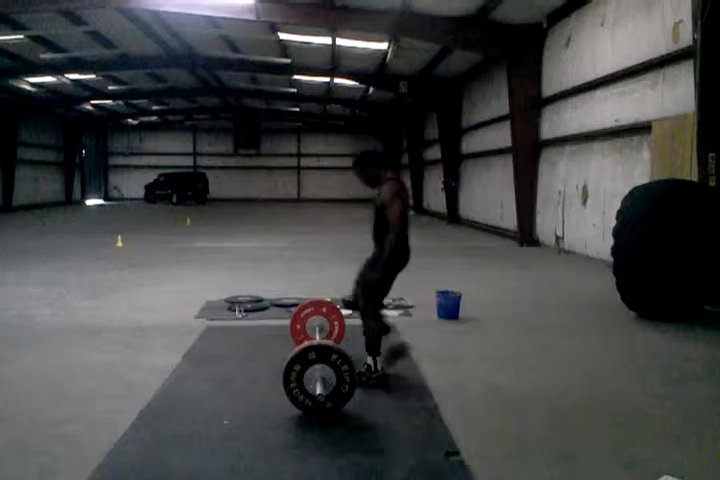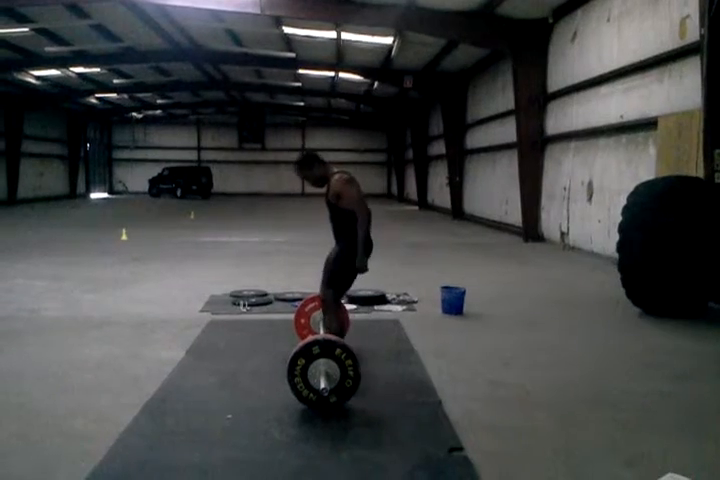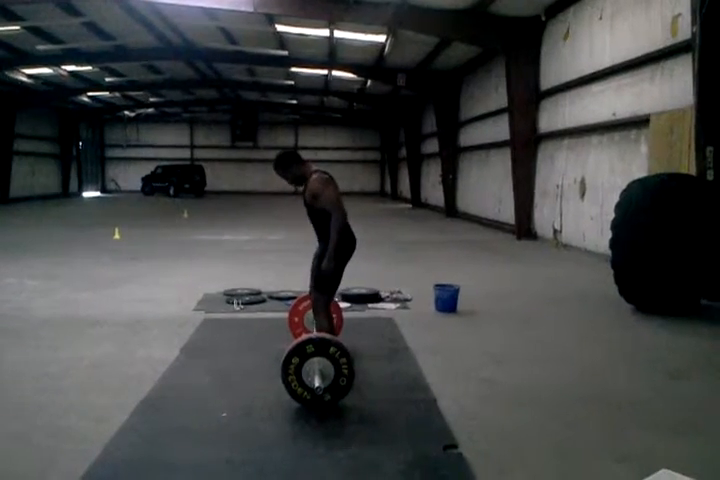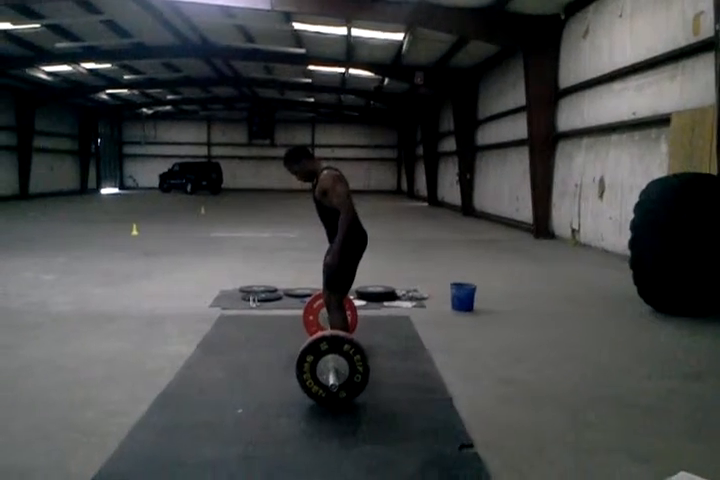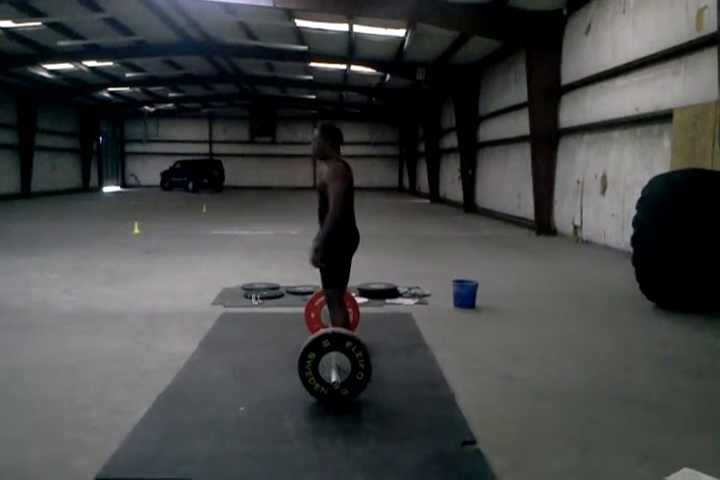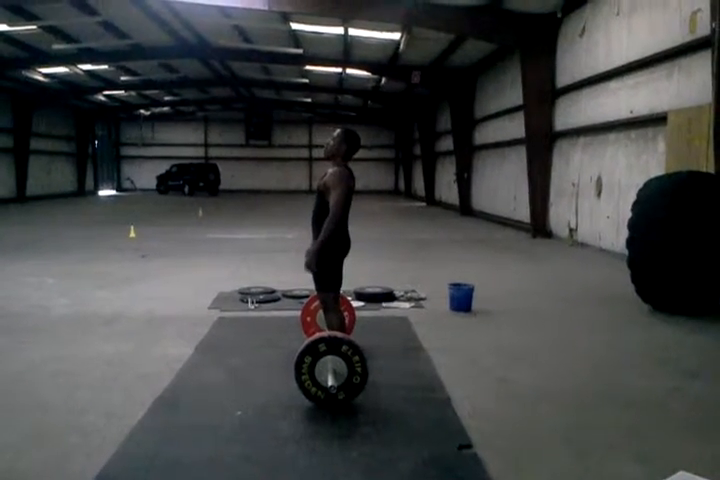
dt=0.7s
person 1, frame 1
left shoulder: (391, 189)
right shoulder: (385, 187)
left elbow: (396, 231)
left wrist: (380, 268)
right wrist: (377, 260)
left hip: (390, 255)
right hip: (385, 252)
left knee: (367, 307)
right knee: (356, 300)
left ankle: (374, 369)
right ankle: (393, 345)
person 1, frame 2
left shoulder: (341, 182)
right shoulder: (333, 183)
left elbow: (363, 214)
left wrist: (361, 255)
left hip: (352, 247)
right hip: (344, 245)
left knee: (329, 301)
right knee: (327, 299)
person 1, frame 3
left shoulder: (318, 181)
right shoulder: (313, 181)
left elbow: (339, 216)
left wrist: (330, 256)
left hip: (336, 245)
right hip: (328, 243)
left knee: (320, 303)
right knee: (315, 298)
person 1, frame 4
left shoulder: (329, 178)
right shoulder: (321, 179)
left elbow: (347, 212)
left wrist: (335, 251)
right wrist: (334, 248)
left hip: (348, 243)
right hip: (342, 242)
left knee: (334, 301)
right knee: (330, 298)
person 1, frame 5
left shoulder: (334, 169)
right shoulder: (332, 167)
left elbow: (335, 211)
left wrist: (318, 245)
right wrist: (320, 241)
left hip: (339, 240)
right hip: (337, 238)
left knee: (334, 298)
right knee: (333, 297)
person 1, frame 6
left shoulder: (338, 174)
right shoulder: (337, 172)
left elbow: (334, 216)
left wrist: (315, 251)
right wrist: (315, 246)
left hip: (330, 246)
right hip: (328, 244)
left knee: (330, 304)
right knee: (329, 302)
